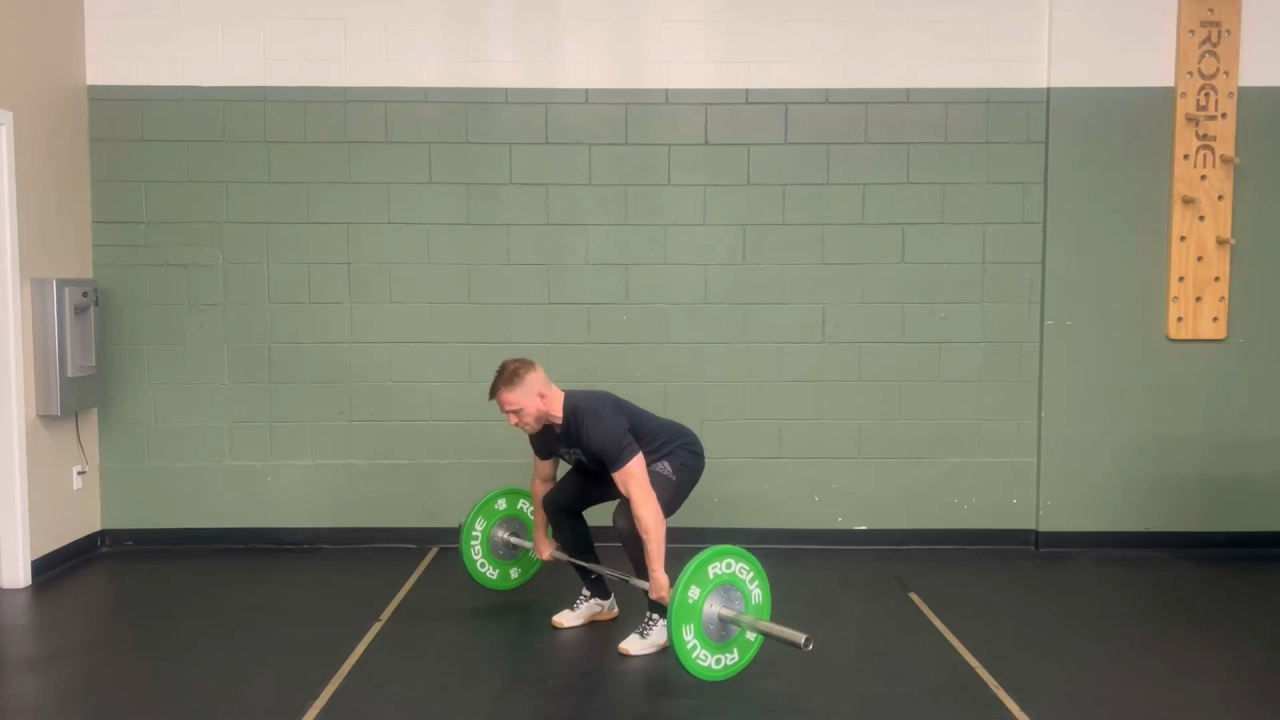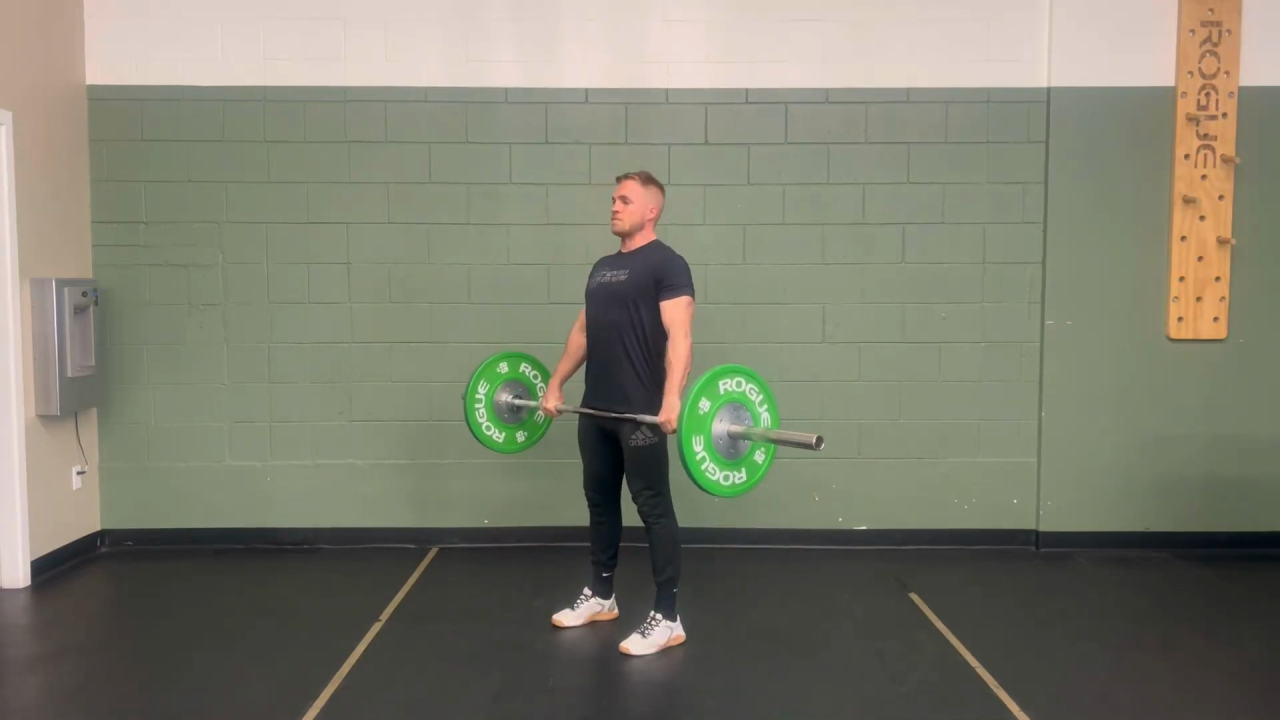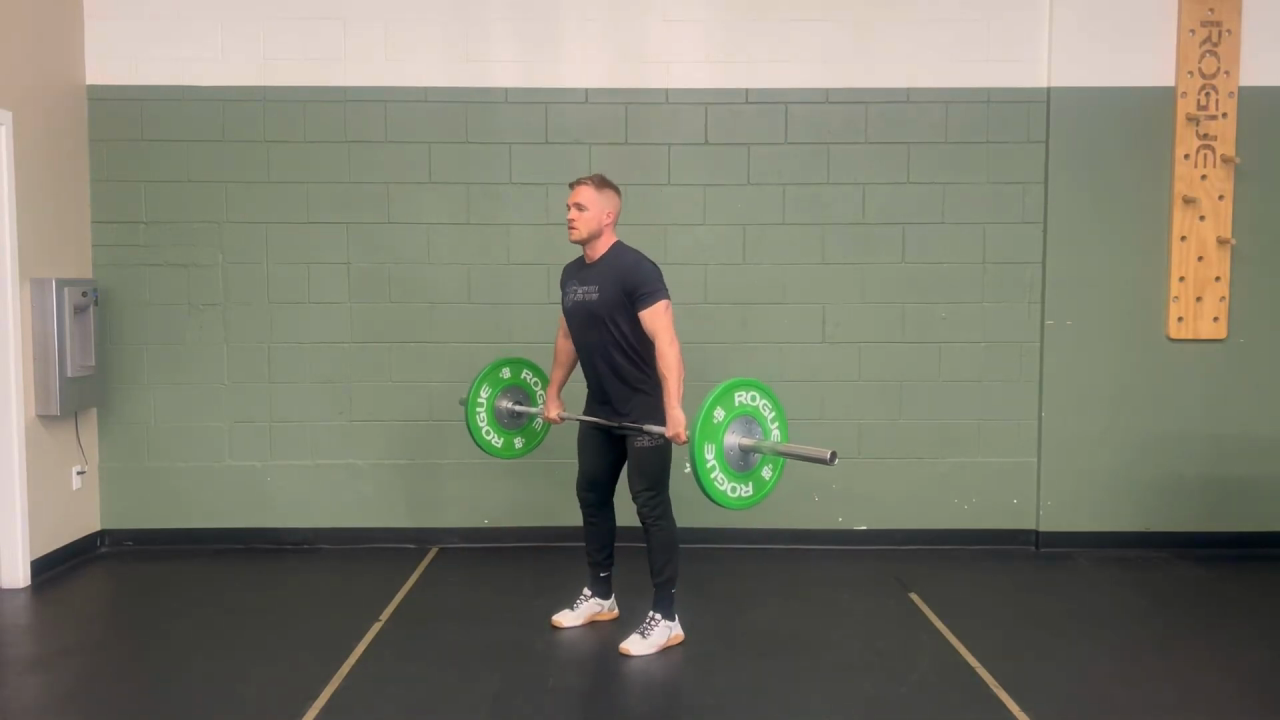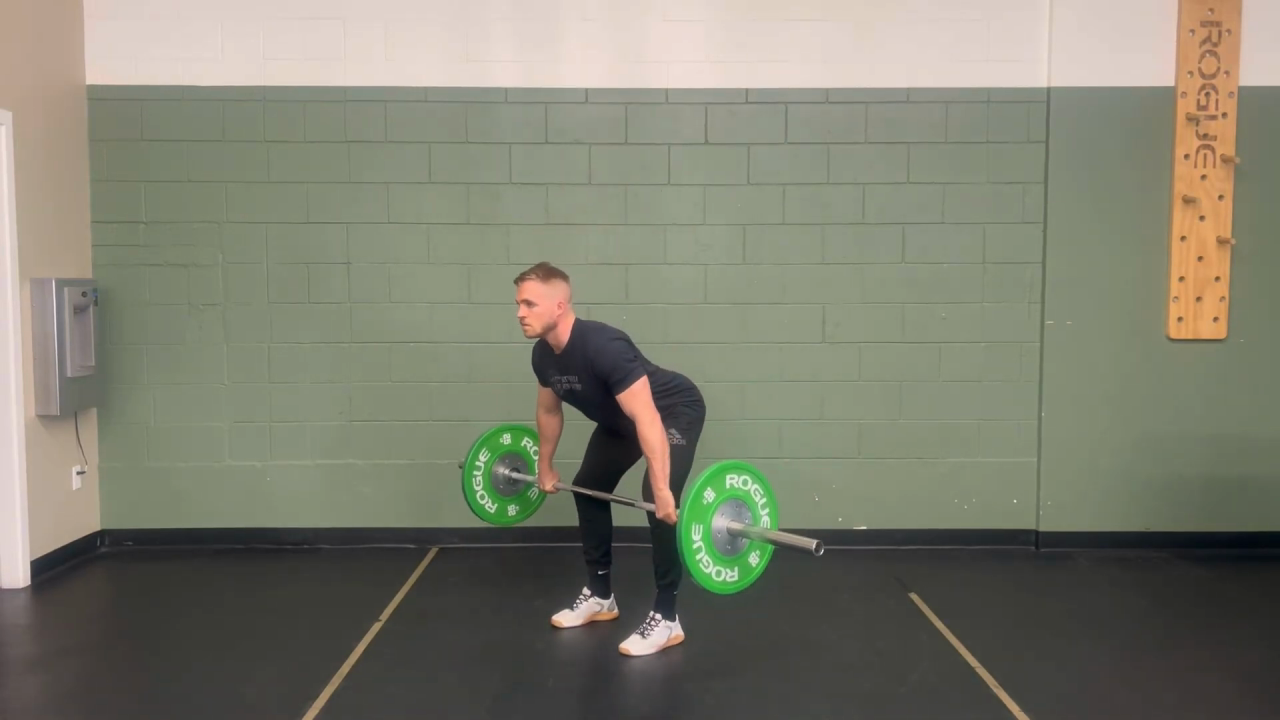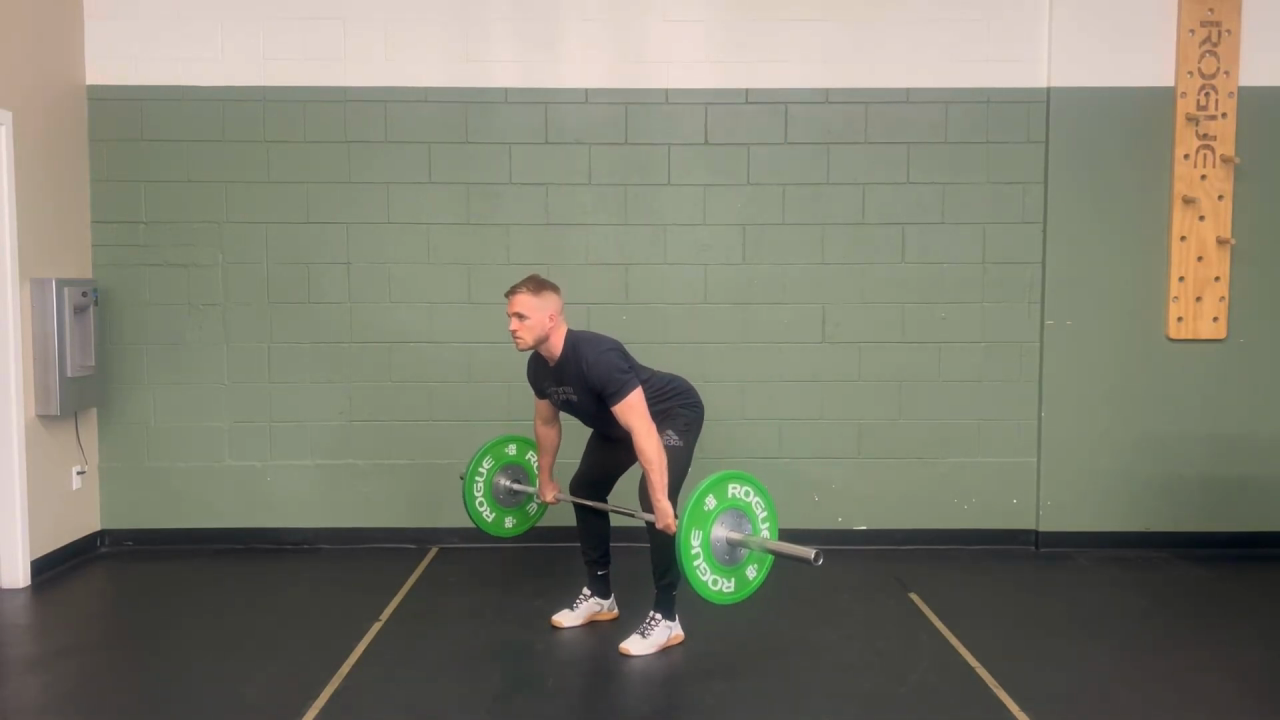
dt=1s
person 1, frame 1
left shoulder: (597, 422)
right shoulder: (543, 428)
left elbow: (642, 498)
right elbow: (543, 481)
left wrist: (658, 574)
right wrist: (541, 537)
left hip: (676, 456)
left knee: (627, 520)
right knee: (557, 502)
left ankle: (661, 617)
right ankle: (599, 597)
person 1, frame 2
left shoulder: (667, 264)
right shoulder: (602, 267)
left elbow: (679, 336)
right elbow: (582, 331)
left wrist: (672, 400)
right wrist: (554, 384)
left hip: (640, 411)
right hip: (595, 408)
left knee: (653, 507)
right knee: (600, 501)
left ankle: (666, 618)
right ankle: (600, 596)
person 1, frame 3
left shoulder: (634, 269)
right shoulder: (571, 274)
left elbow: (665, 341)
right elbow: (567, 337)
left wrist: (673, 409)
right wrist: (552, 393)
left hip: (644, 409)
right hip: (601, 408)
left knee: (650, 505)
right knee: (591, 495)
left ankle: (665, 618)
right ankle: (599, 596)
person 1, frame 4
left shoulder: (603, 347)
right shoulder: (544, 356)
left elbow: (647, 419)
right elbow: (549, 410)
left wrist: (662, 491)
right wrist: (545, 466)
left hip: (675, 411)
right hip: (620, 418)
left knee: (658, 503)
right knee: (587, 487)
left ankle: (666, 619)
right ankle: (599, 595)
person 1, frame 5
left shoulder: (597, 357)
right shoulder: (539, 368)
left elbow: (643, 429)
right elbow: (547, 422)
left wrist: (662, 501)
right wrist: (545, 478)
left hip: (673, 413)
right hip: (617, 420)
left knee: (655, 501)
right knee: (585, 489)
left ankle: (665, 618)
right ankle: (599, 596)
